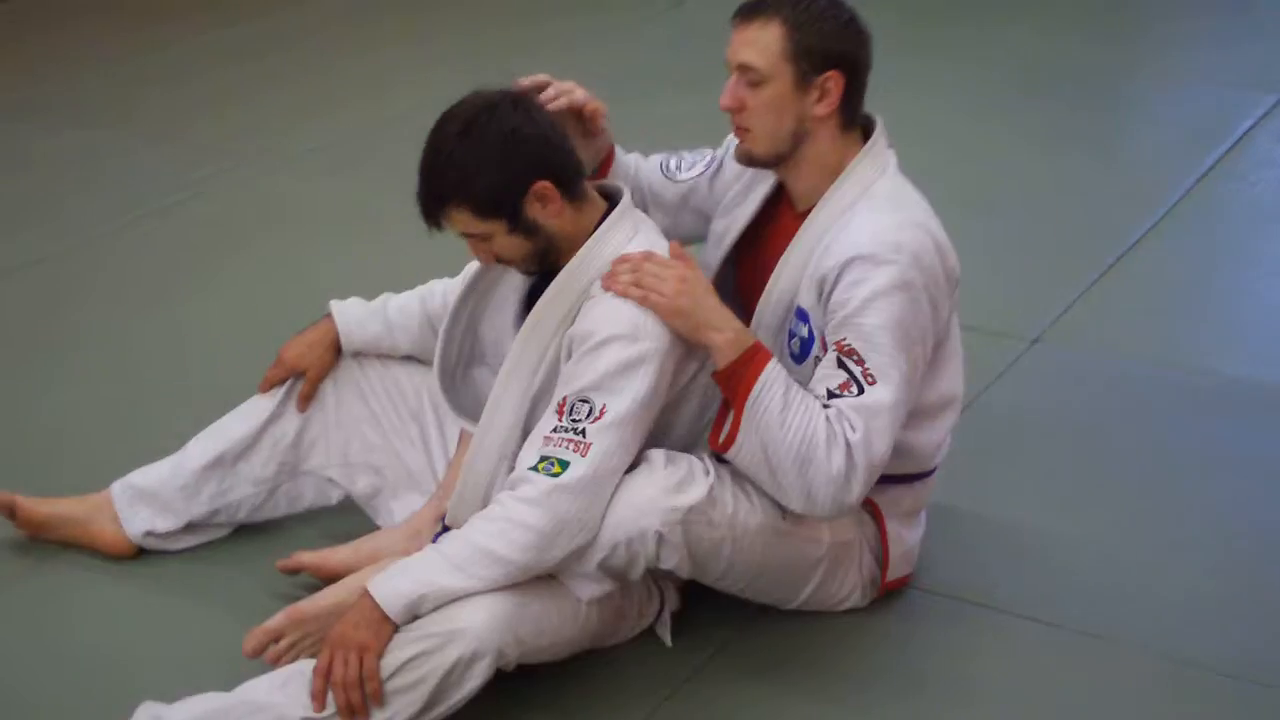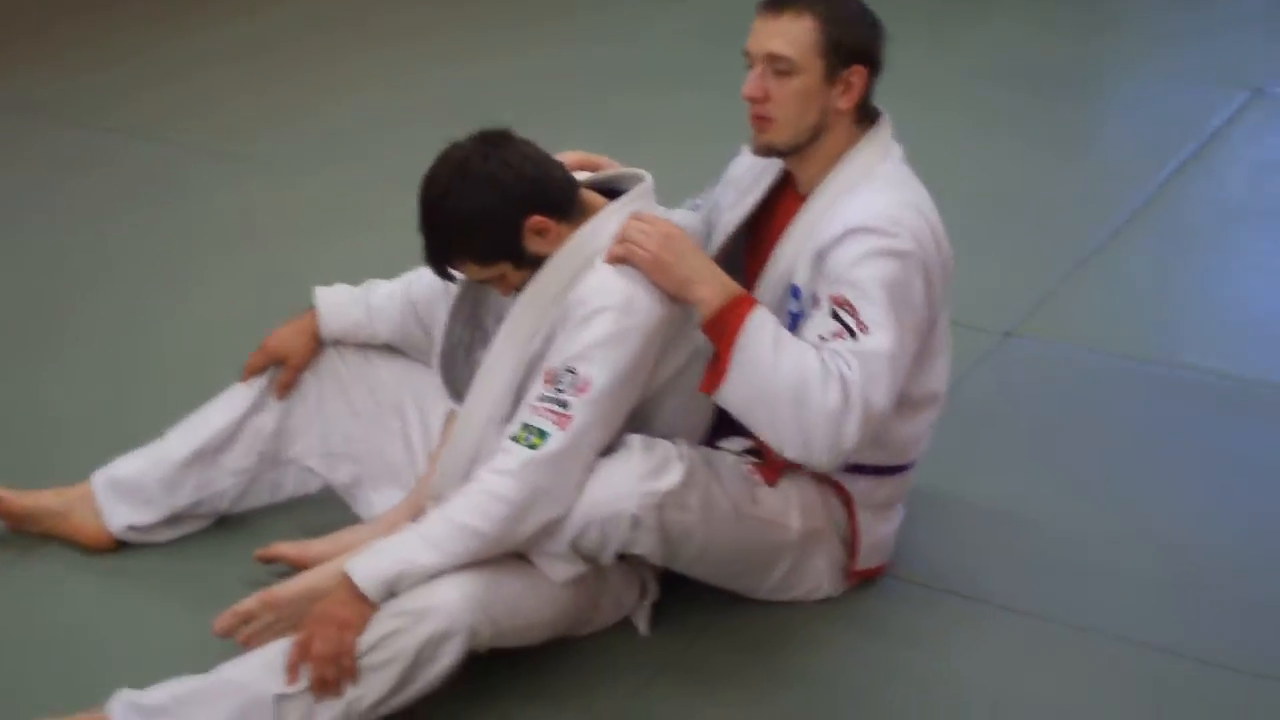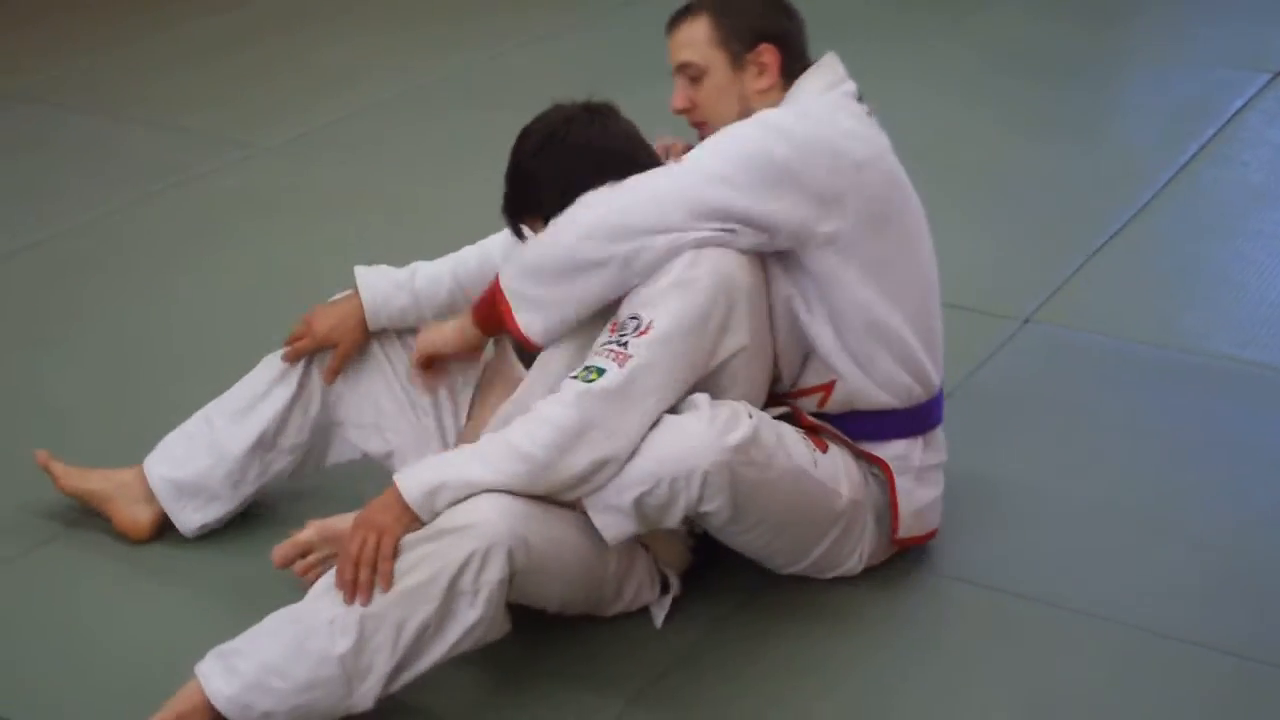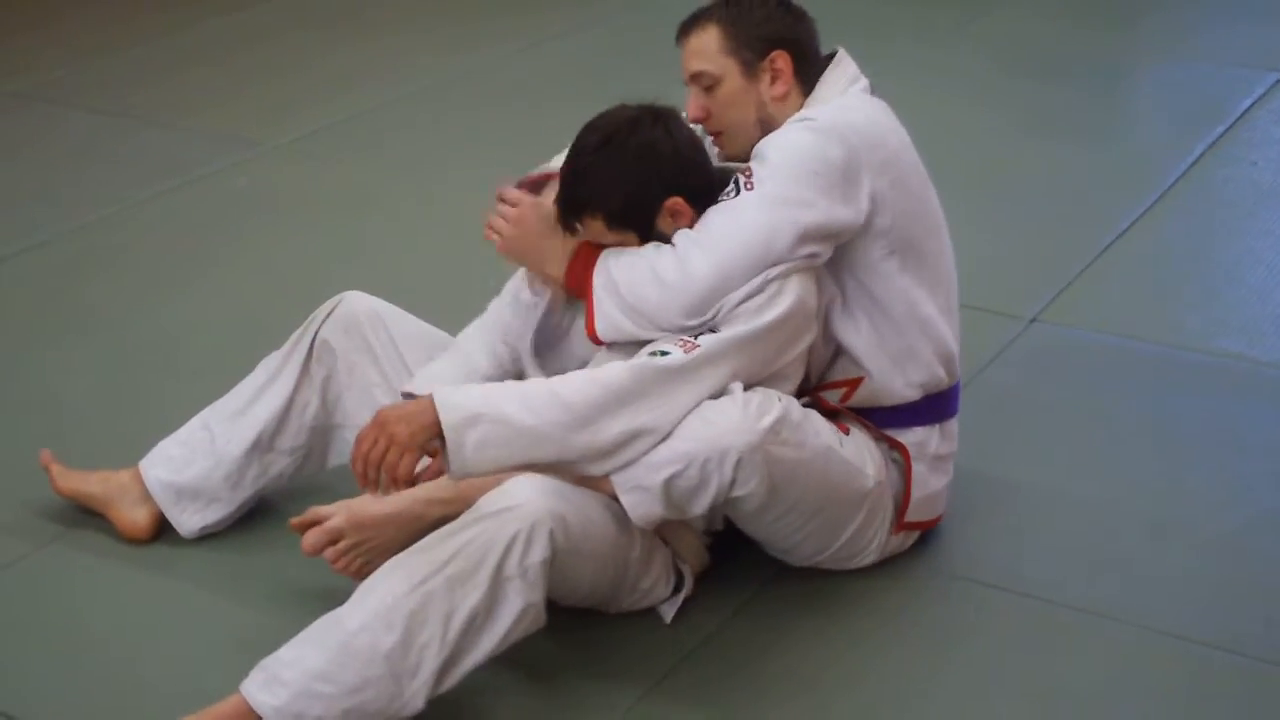
dt=1s
person 1, frame 1
left shoulder: (629, 321)
right shoulder: (557, 231)
left elbow: (550, 516)
right elbow: (465, 303)
left wrist: (385, 599)
right wrist: (338, 328)
right hip: (510, 471)
left knee: (466, 626)
right knee: (326, 387)
right ankle: (125, 514)
person 1, frame 2
left shoulder: (618, 304)
right shoulder: (574, 217)
left elbow: (525, 488)
right elbow: (450, 299)
left wrist: (365, 581)
right wrist: (321, 319)
right hip: (497, 454)
left knee: (439, 606)
right knee: (314, 375)
right ankle: (111, 505)
person 1, frame 3
left shoulder: (704, 273)
right wrist: (366, 302)
left hip: (625, 536)
left knee: (485, 527)
right knee: (347, 346)
right ankle: (158, 491)
person 1, frame 4
left shoulder: (774, 294)
right shoulder: (641, 230)
left elbow: (618, 409)
right elbow: (518, 323)
right wrist: (426, 410)
left hip: (638, 526)
right hip: (546, 455)
left knee: (526, 510)
right knee: (353, 324)
right ankle: (157, 491)
person 2, frame 1
left shoulder: (887, 255)
right shoulder: (758, 163)
left elbow: (832, 476)
right elbow: (642, 198)
left wrist: (720, 333)
right wrist: (592, 150)
left hip: (839, 529)
right hip: (750, 442)
left knee: (651, 501)
person 2, frame 2
left shoulder: (883, 232)
right shoulder: (773, 157)
left elbow: (830, 423)
right elbow: (693, 244)
left wrist: (707, 288)
left hip: (819, 508)
right hip: (736, 426)
left knee: (630, 484)
person 2, frame 3
left shoulder: (795, 143)
right shoulder: (814, 132)
left elbow: (613, 233)
left wrist: (479, 317)
right wrist: (668, 180)
left hip: (861, 486)
right hip: (796, 421)
left knee: (710, 442)
person 2, frame 4
left shoulder: (829, 141)
right shoulder: (788, 131)
left elbow: (685, 291)
left wrist: (561, 255)
left hip: (878, 470)
right hip: (805, 411)
left knee: (745, 427)
